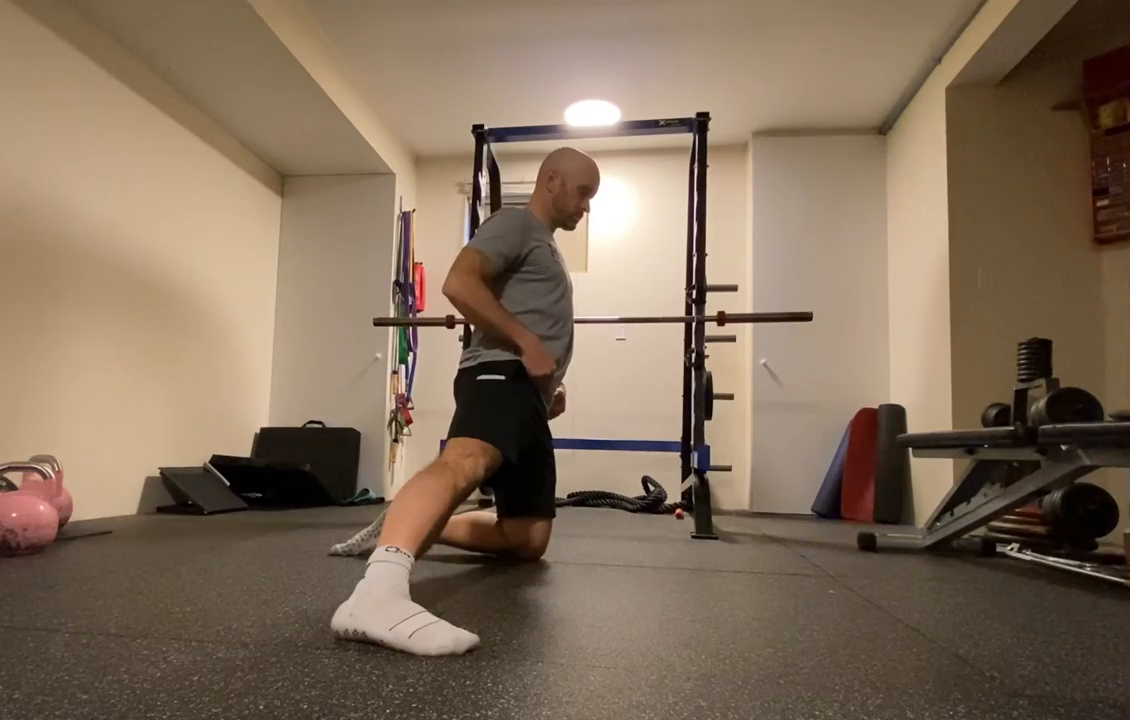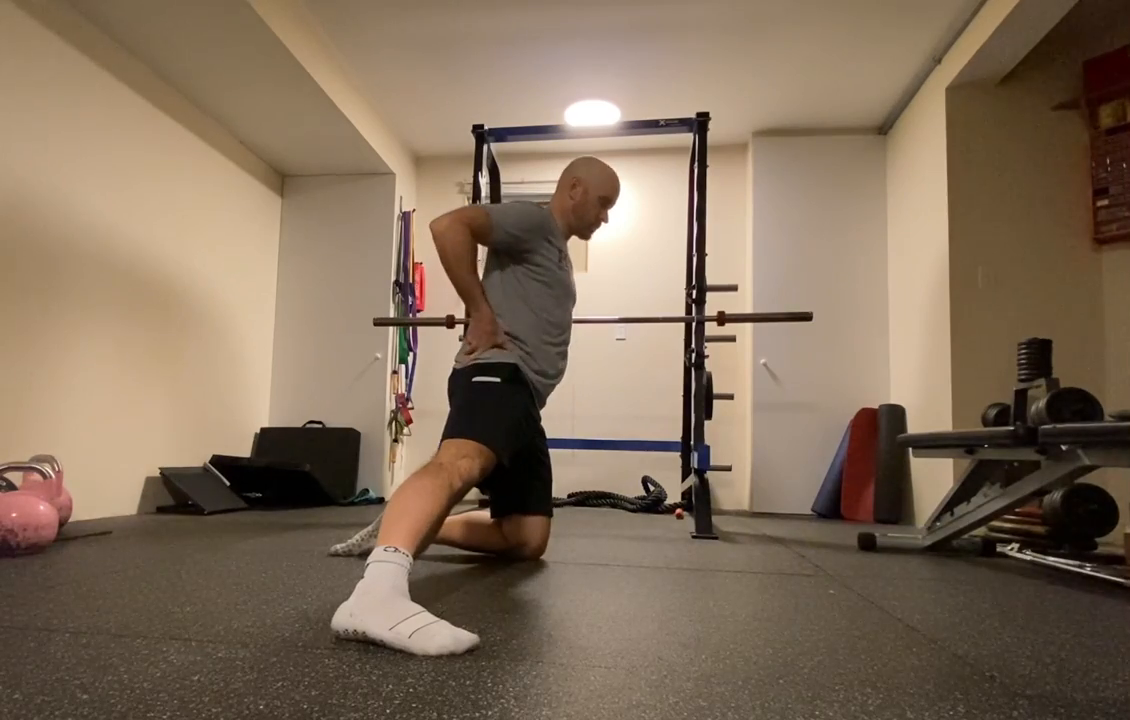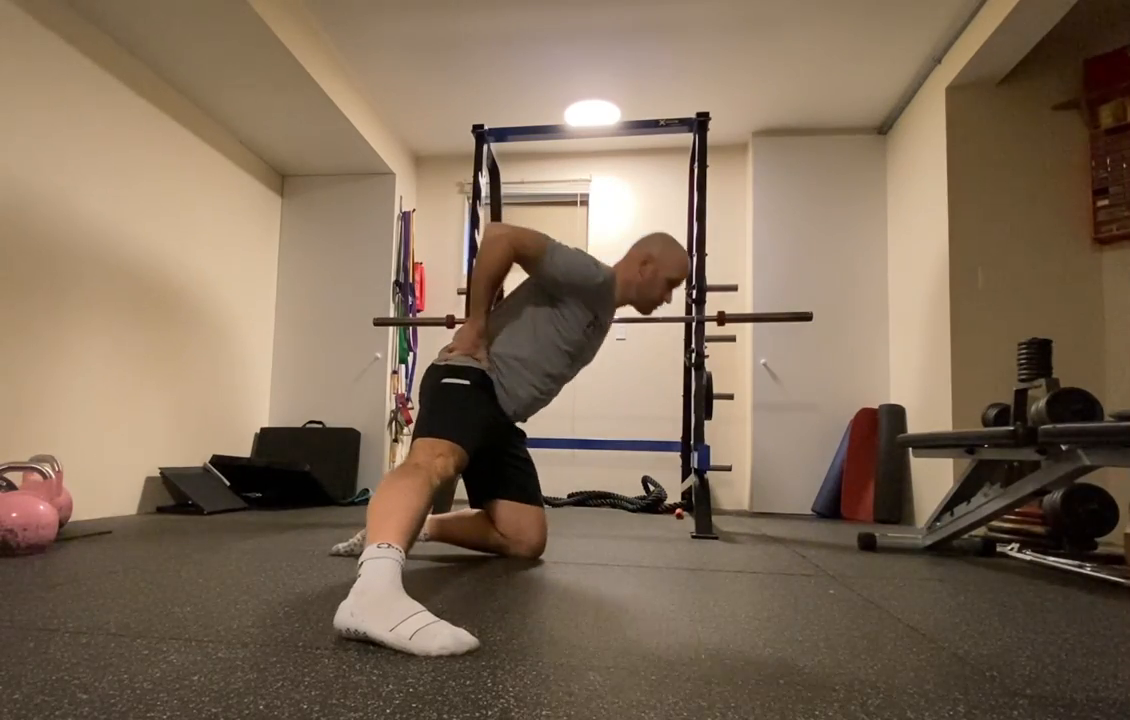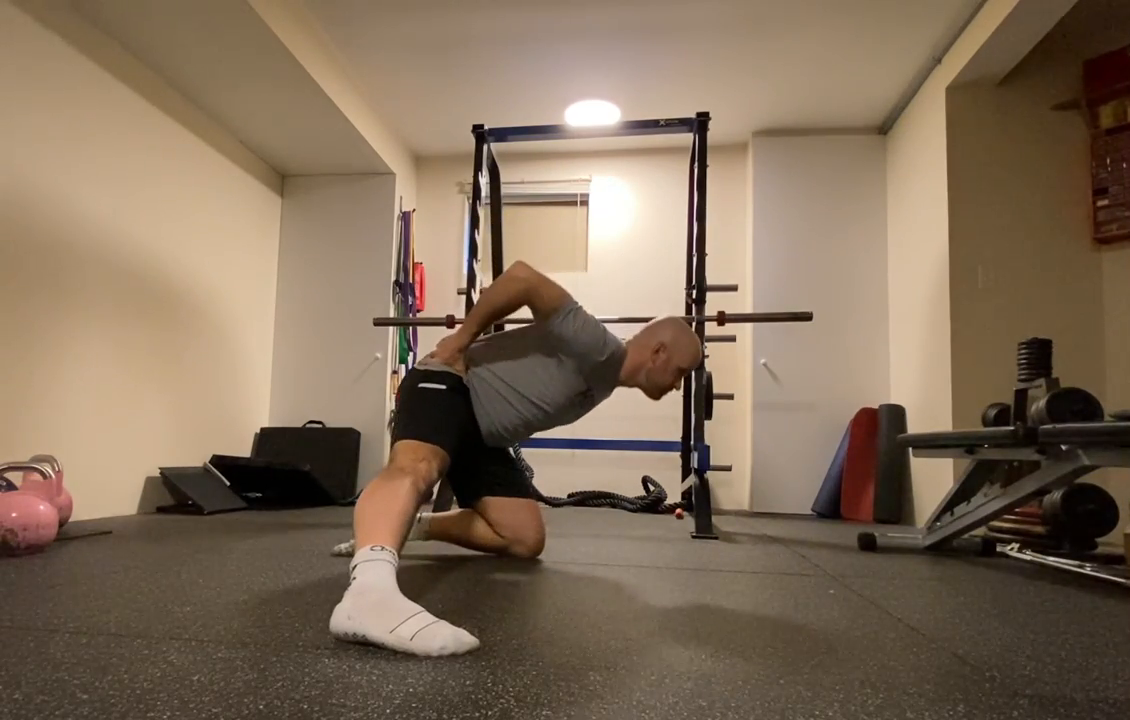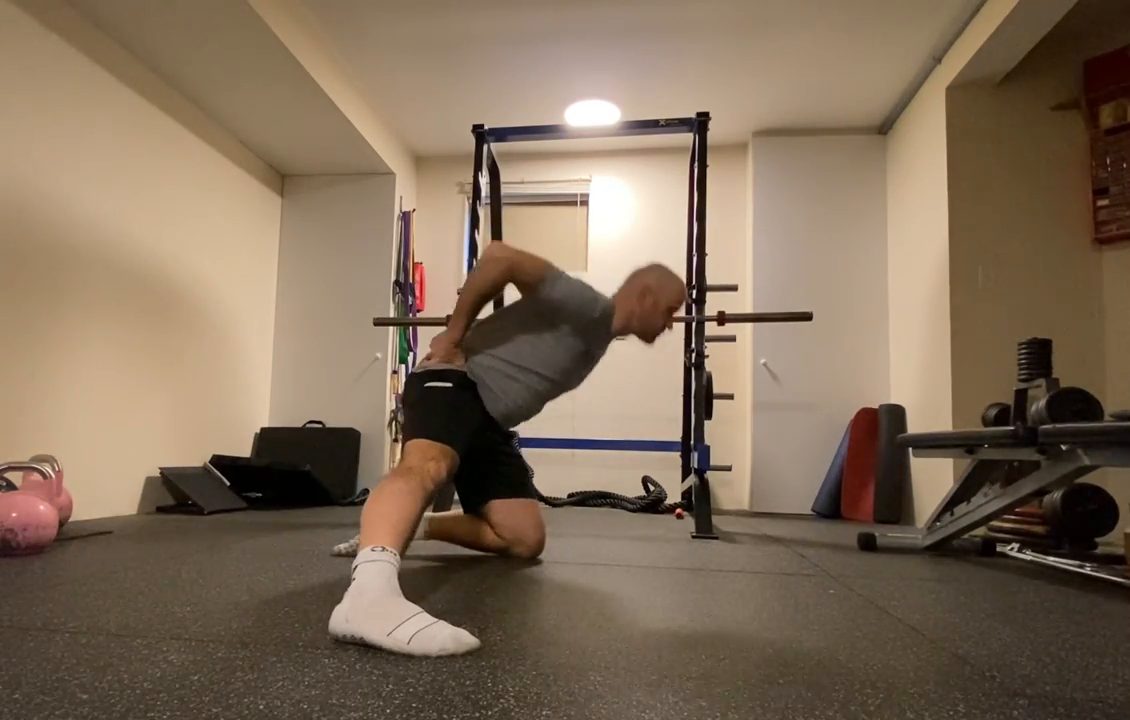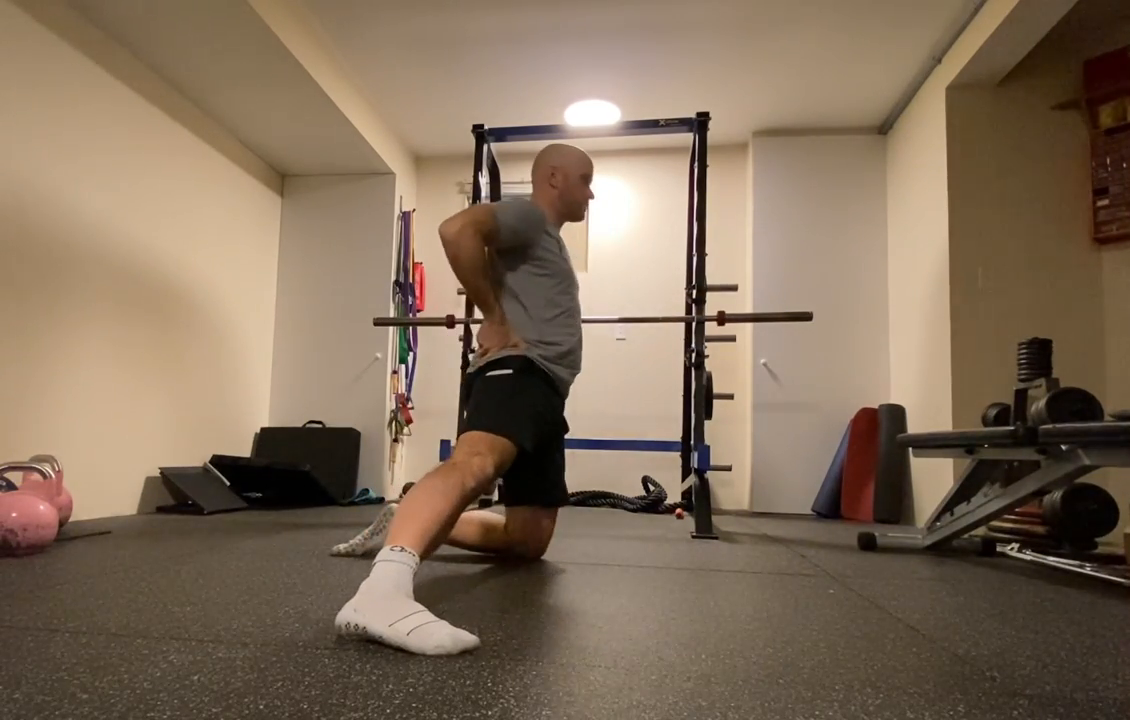
dt=0.7s
person 1, frame 1
left shoulder: (545, 244)
right shoulder: (516, 224)
right elbow: (459, 283)
left wrist: (550, 386)
right wrist: (526, 342)
left hip: (528, 395)
right hip: (502, 376)
left knee: (527, 541)
right knee: (464, 463)
left ankle: (406, 531)
right ankle: (378, 589)
person 1, frame 2
left shoulder: (556, 249)
right shoulder: (534, 221)
right elbow: (448, 225)
right wrist: (480, 312)
left hip: (524, 398)
right hip: (497, 376)
left knee: (526, 541)
right knee: (460, 464)
left ankle: (409, 530)
right ankle: (377, 589)
person 1, frame 3
left shoulder: (603, 307)
right shoulder: (588, 276)
right elbow: (499, 235)
right wrist: (476, 325)
left hip: (502, 411)
right hip: (471, 380)
left knee: (525, 540)
right knee: (433, 462)
left ankle: (392, 531)
right ankle: (373, 588)
person 1, frame 4
left shoulder: (605, 380)
right shoulder: (597, 350)
right elbow: (523, 276)
right wrist: (462, 339)
left hip: (482, 432)
right hip: (447, 387)
left knee: (525, 539)
right knee: (414, 468)
left ankle: (410, 526)
right ankle: (369, 588)
person 1, frame 5
left shoulder: (599, 336)
right shoulder: (589, 306)
right elbow: (501, 255)
right wrist: (454, 335)
left hip: (490, 420)
right hip: (455, 385)
left knee: (524, 539)
right knee: (424, 467)
left ankle: (410, 526)
right ankle: (368, 592)
person 1, frame 6
left shoulder: (547, 237)
right shoulder: (527, 216)
right elbow: (456, 229)
right wrist: (494, 318)
left hip: (545, 391)
right hip: (517, 373)
left knee: (528, 542)
right knee: (474, 464)
left ankle: (405, 527)
right ankle: (382, 588)
